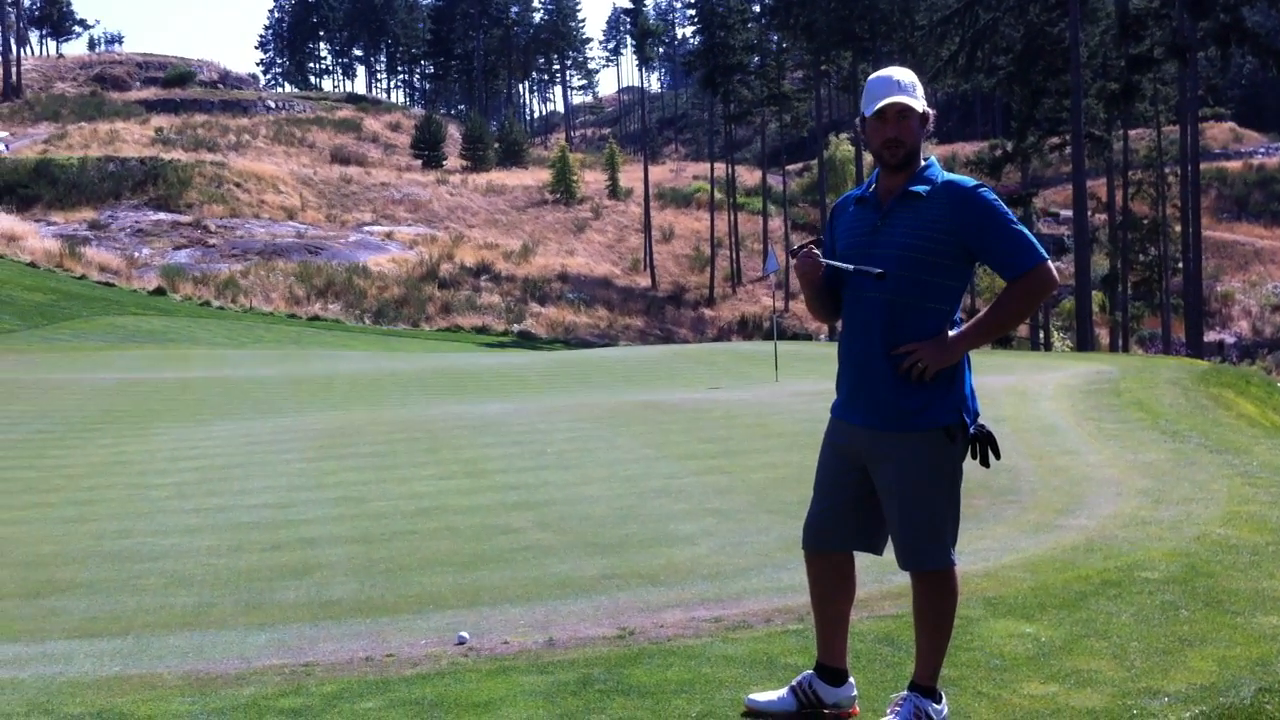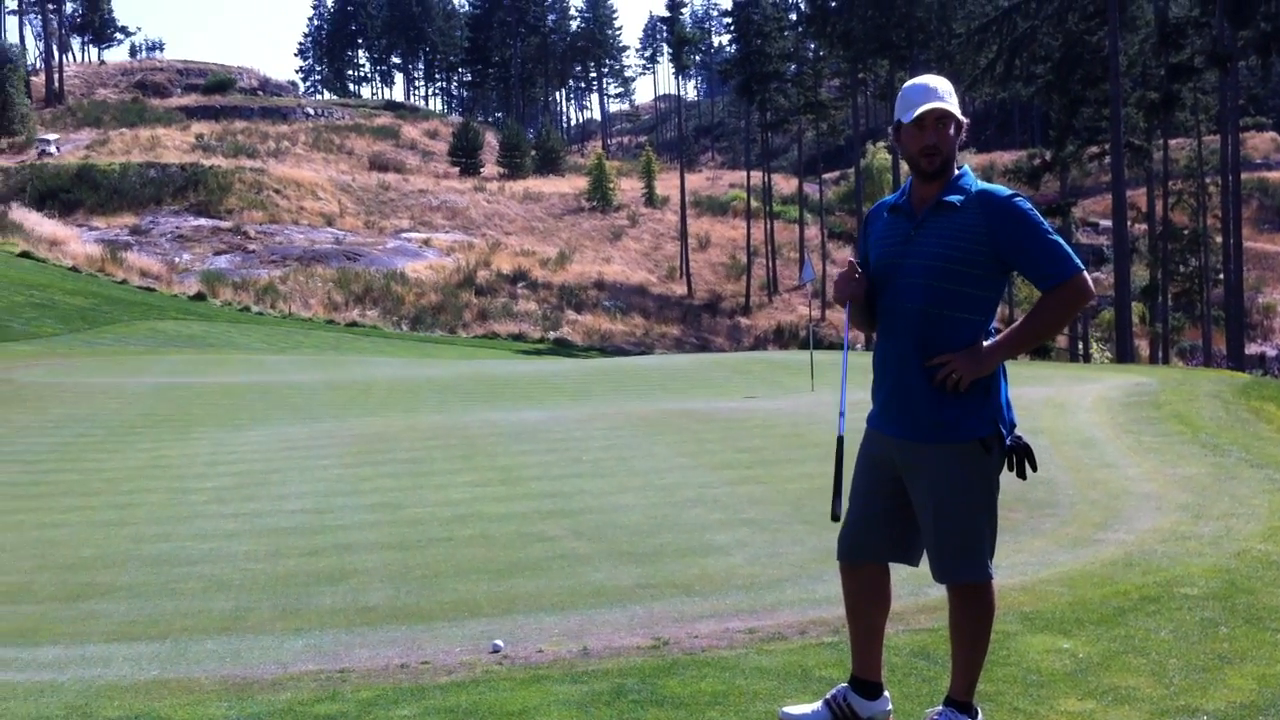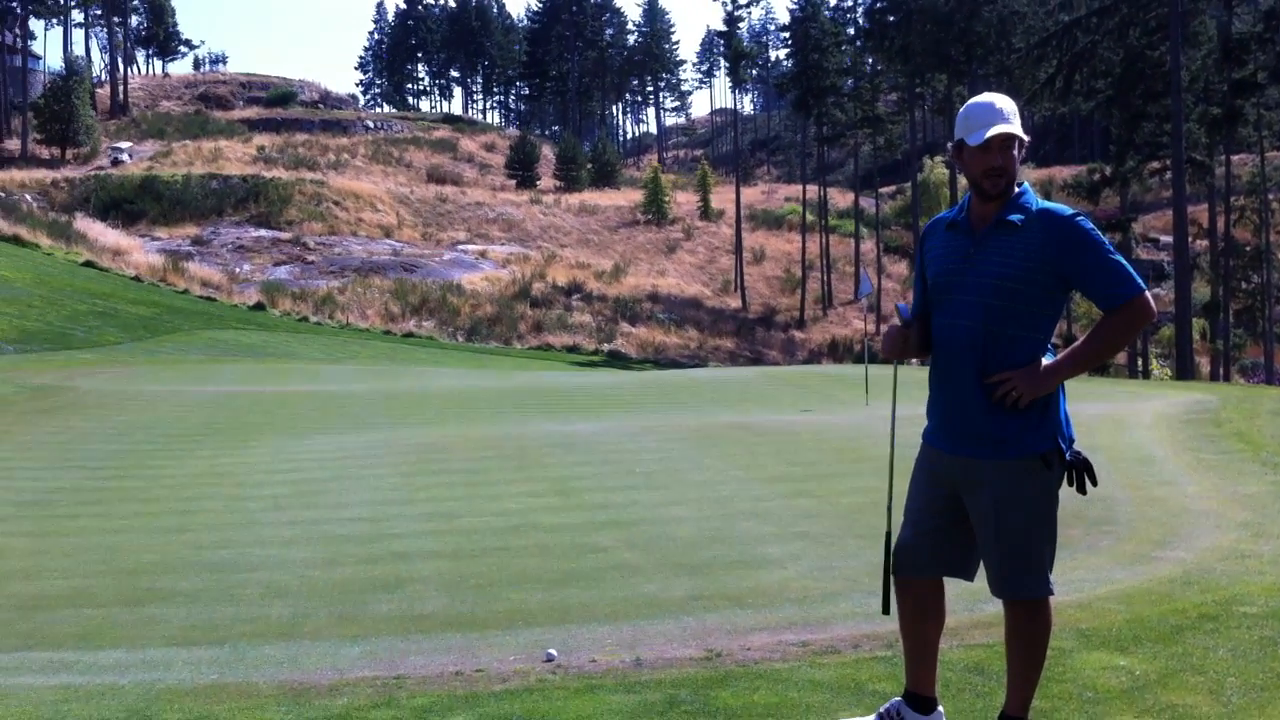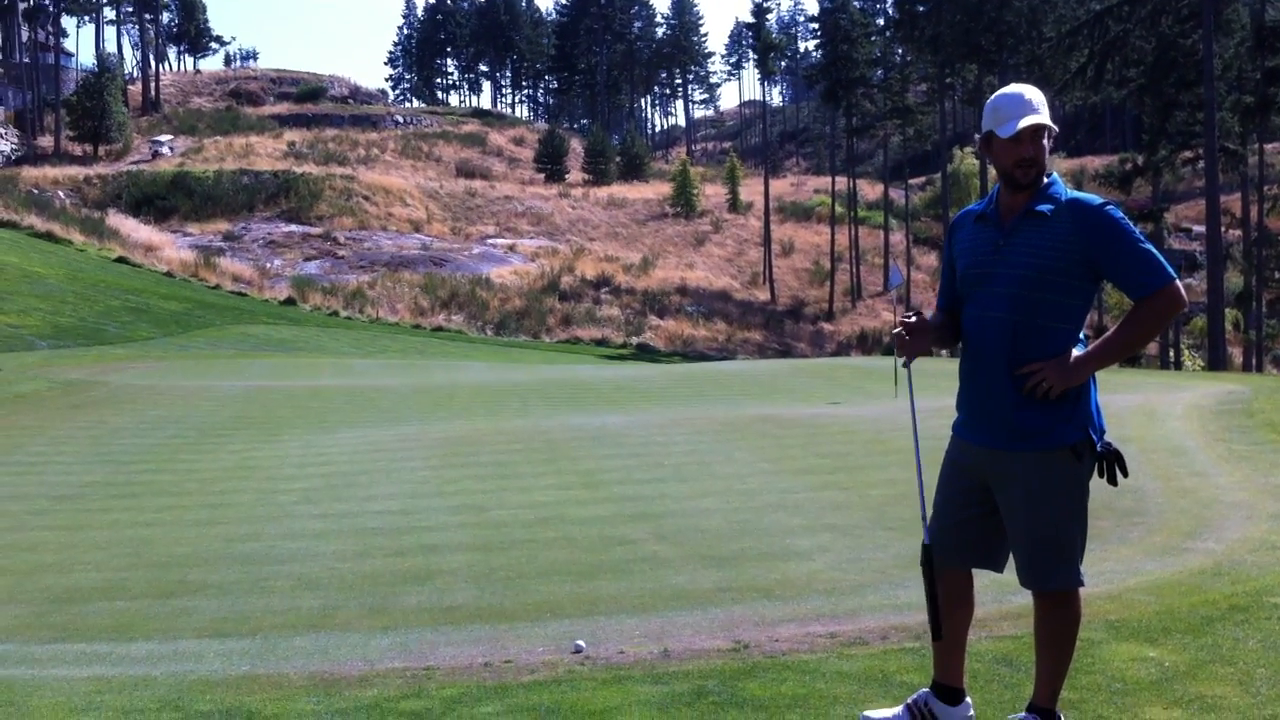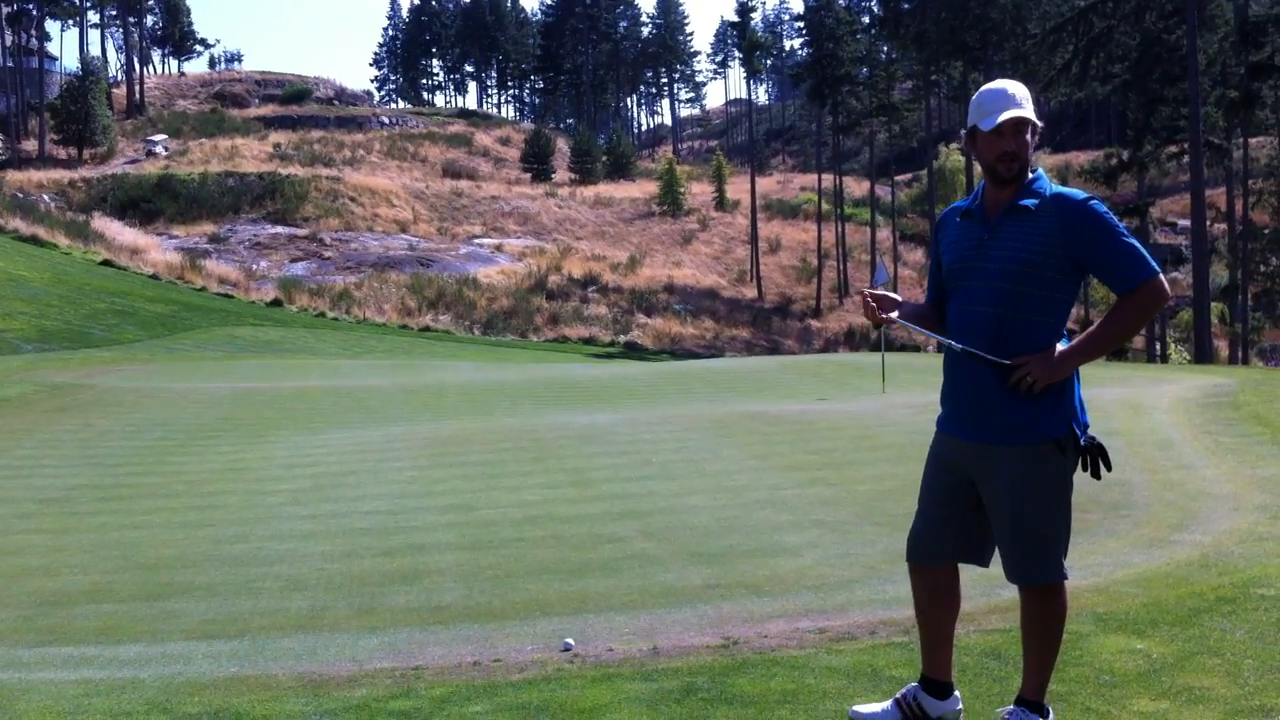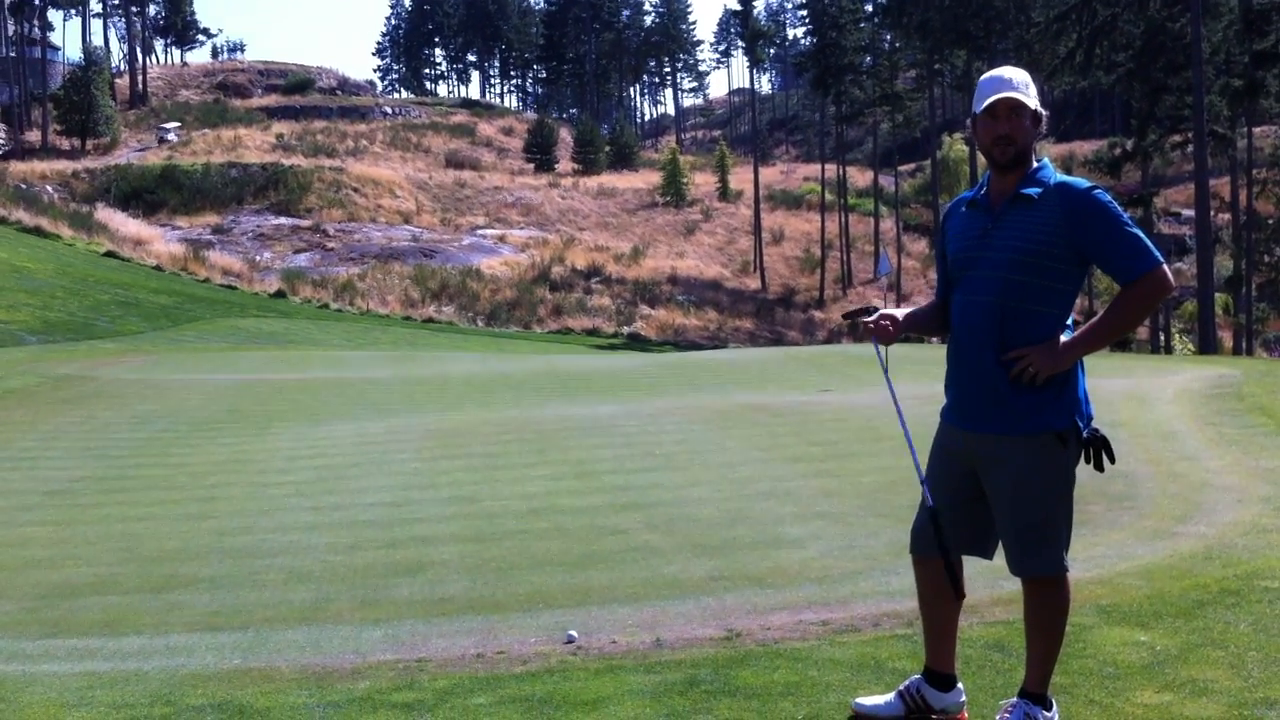
dt=0.5s
person 1, frame 1
left shoulder: (961, 200)
right shoulder: (846, 209)
left elbow: (1039, 277)
left wrist: (960, 340)
right wrist: (810, 281)
left hip: (925, 418)
right hip: (851, 413)
left knee: (928, 559)
right knee: (824, 542)
person 1, frame 2
left shoulder: (996, 209)
right shoulder: (879, 217)
left elbow: (1075, 289)
left wrist: (994, 351)
right wrist: (851, 296)
left hip: (961, 430)
right hip: (886, 425)
left knee: (965, 572)
right knee: (859, 554)
person 1, frame 3
left shoulder: (1057, 229)
right shoulder: (936, 234)
left elbow: (1136, 309)
left wrist: (1053, 370)
right wrist: (901, 341)
left hip: (1019, 447)
right hip: (943, 443)
left knee: (1021, 590)
right knee: (913, 570)
person 1, frame 4
left shoulder: (1087, 218)
right shoulder: (964, 226)
left elbow: (1167, 296)
left wrist: (1084, 363)
right wrist: (924, 333)
left hip: (1050, 439)
right hip: (973, 433)
left knee: (1051, 580)
right knee: (943, 561)
person 1, frame 5
left shoulder: (1071, 212)
right shoulder: (951, 222)
left elbow: (1150, 290)
left wrist: (1069, 356)
right wrist: (900, 312)
left hip: (1034, 433)
right hip: (958, 428)
left knee: (1037, 574)
right knee: (928, 555)
person 1, frame 6
left shoulder: (1075, 202)
right shoulder: (959, 212)
left elbow: (1154, 281)
left wrist: (1071, 347)
right wrist: (903, 320)
left hip: (1037, 423)
right hip: (961, 419)
left knee: (1039, 566)
right knee: (931, 548)
